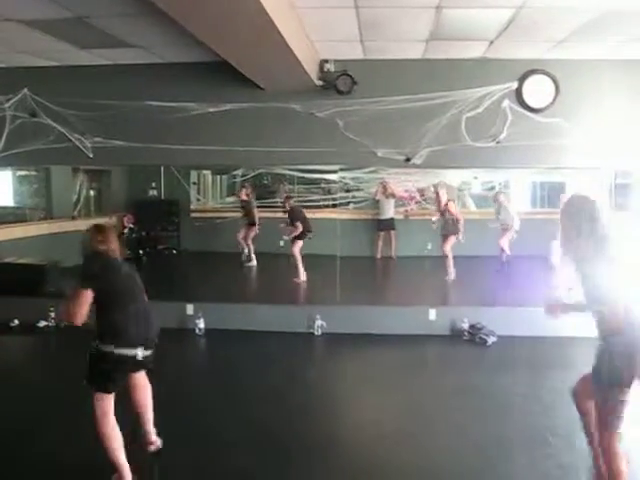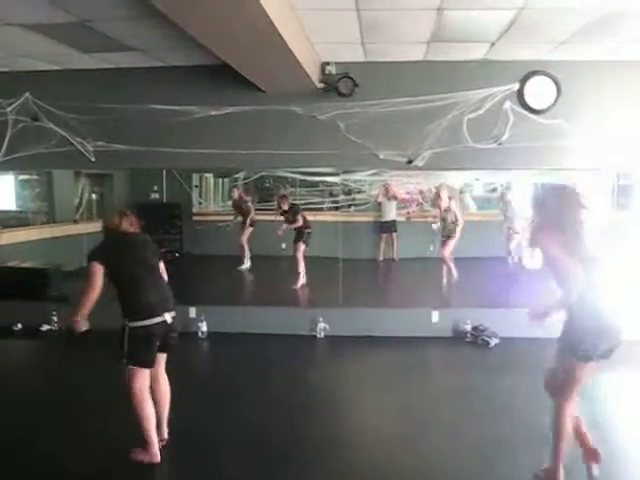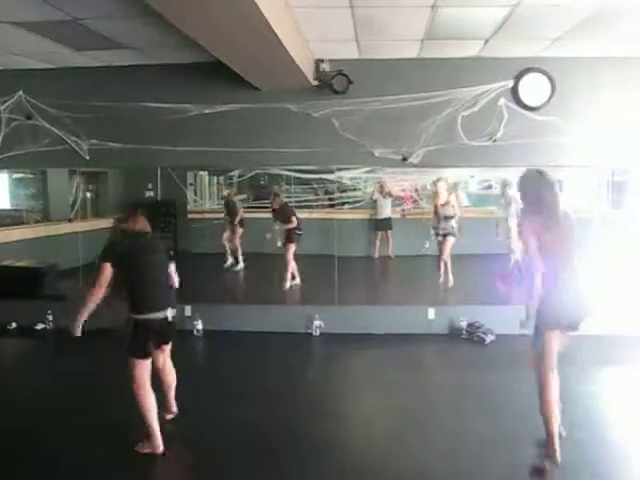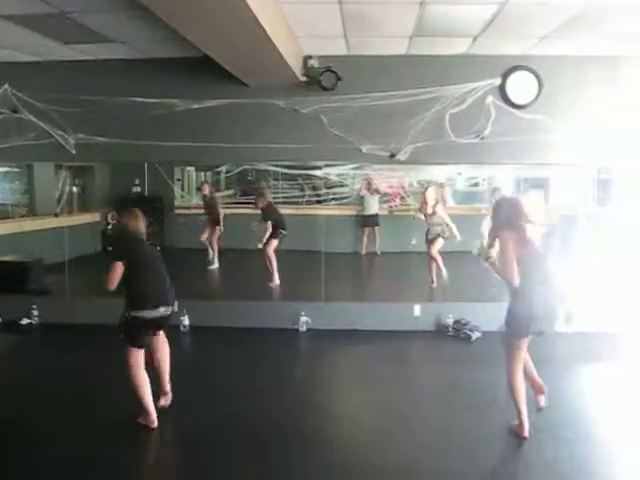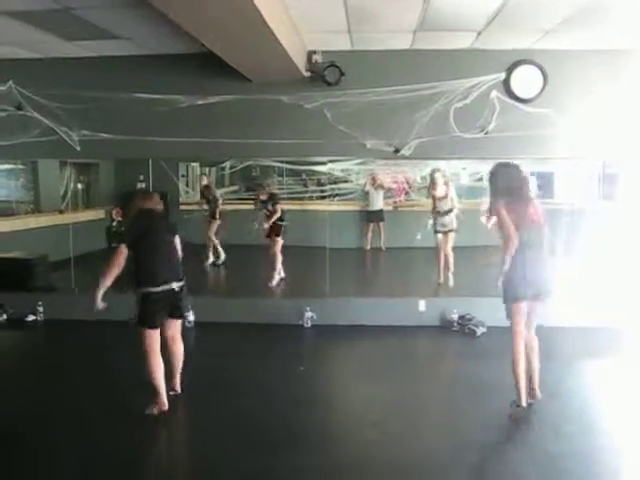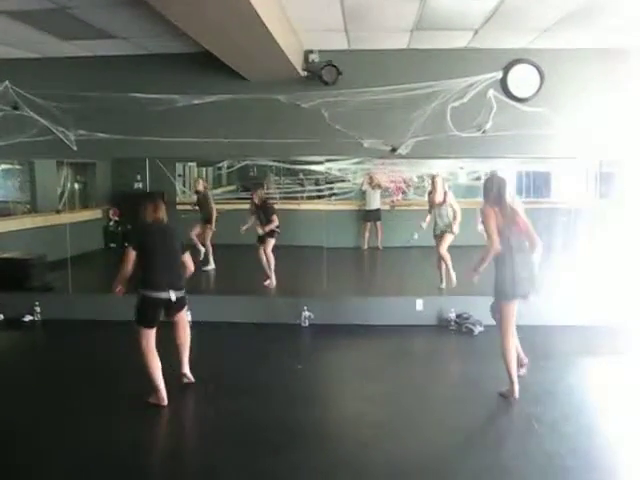
dt=0.3s
person 1, frame 1
left shoulder: (586, 253)
right shoulder: (597, 251)
left elbow: (616, 313)
left wrist: (568, 308)
left knee: (607, 435)
right knee: (582, 393)
person 1, frame 2
left shoulder: (549, 239)
right shoulder: (573, 238)
left elbow: (574, 280)
right elbow: (577, 277)
left wrist: (548, 310)
left hip: (585, 325)
right hip: (601, 325)
left knee: (565, 400)
right knee: (556, 384)
right ankle: (588, 450)
person 1, frame 3
left shoulder: (528, 221)
right shoulder: (564, 218)
left elbow: (537, 268)
right elbow: (567, 259)
left wrist: (532, 305)
left hip: (552, 300)
right hip: (572, 298)
left knee: (546, 373)
right knee: (548, 366)
left ankle: (554, 453)
right ankle: (556, 426)
person 1, frame 4
left shoulder: (506, 236)
right shoulder: (527, 235)
left elbow: (513, 280)
right elbow: (538, 273)
left wrist: (494, 266)
left hip: (526, 305)
right hip: (546, 303)
left knee: (513, 363)
right knee: (516, 350)
left ankle: (523, 426)
right ankle: (538, 386)
person 1, frame 5
left shoulder: (500, 204)
right shoulder: (532, 203)
left elbow: (512, 240)
right elbow: (540, 237)
left wrist: (504, 269)
left hip: (520, 272)
right hip: (539, 271)
left knee: (518, 335)
right knee: (529, 332)
left ankle: (522, 397)
right ankle: (534, 388)
person 1, frame 6
left shoulder: (489, 210)
right shoulder: (516, 211)
left elbow: (495, 245)
right elbow: (537, 245)
left wrist: (479, 266)
left hip: (508, 272)
right hip: (527, 272)
left knee: (506, 332)
right knee: (497, 313)
left ankle: (513, 387)
right ankle: (521, 356)
person 2, frame 1
left shoulder: (92, 268)
right shoulder: (125, 267)
left elbow: (78, 318)
left wrist: (67, 308)
left hip: (114, 345)
right hip: (144, 342)
left knee: (103, 411)
right knee: (136, 375)
right ankle: (151, 435)
person 2, frame 2
left shoulder: (101, 251)
right shoulder: (145, 241)
left elbow: (94, 288)
left wrist: (80, 316)
left hip: (141, 320)
right hip: (167, 312)
left knee: (139, 387)
right knee: (159, 372)
left ankle: (152, 450)
right ankle: (163, 429)
person 2, frame 3
left shoulder: (115, 246)
right shoulder: (157, 243)
left elbow: (100, 287)
right elbow: (174, 281)
left wrist: (80, 318)
left hip: (145, 314)
right hip: (168, 309)
left knee: (140, 378)
right knee: (163, 359)
left ankle: (155, 441)
right ankle: (171, 406)
person 2, frame 4
left shoulder: (121, 244)
right shoulder: (146, 246)
left elbow: (112, 284)
left hip: (141, 309)
right hip: (166, 302)
left knee: (135, 362)
right knee: (158, 335)
left ankle: (150, 416)
right ankle: (166, 389)
person 2, frame 5
left shoulder: (134, 225)
right shoulder: (166, 220)
left elbow: (117, 264)
left wrist: (99, 291)
left hip: (150, 288)
right hip: (176, 283)
left knee: (151, 346)
right knee: (174, 335)
left ankle: (161, 400)
right ankle: (176, 383)
person 2, frame 6
left shoulder: (142, 232)
right shoulder: (172, 233)
left elbow: (127, 268)
right elbow: (189, 268)
left wrist: (119, 284)
left hip: (152, 291)
right hip: (176, 290)
left knee: (147, 345)
right knee: (182, 320)
left ankle: (161, 395)
right ankle: (185, 368)
